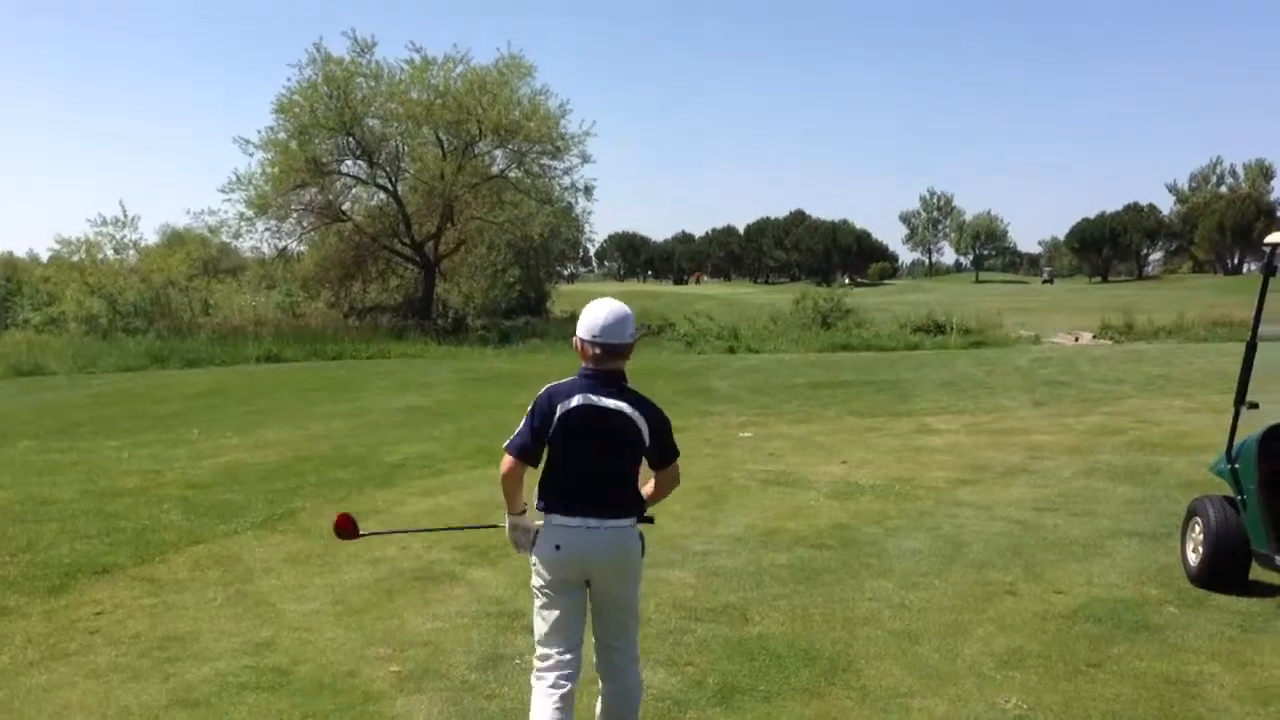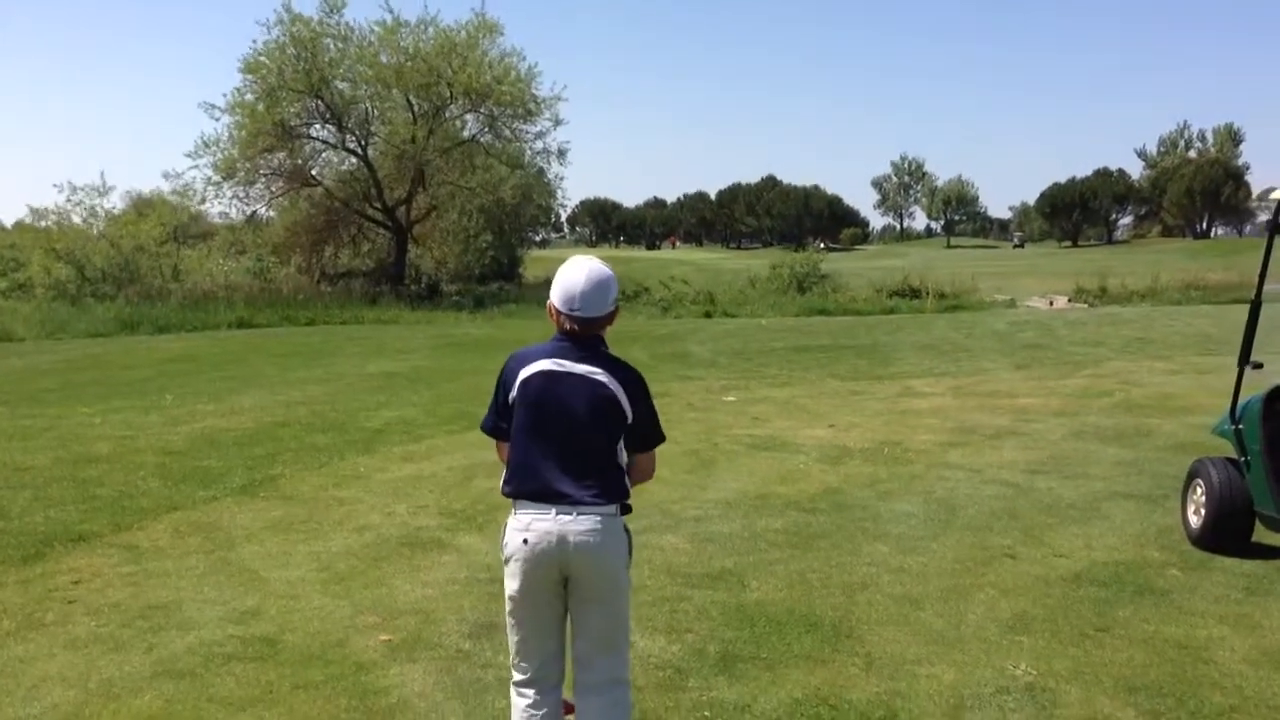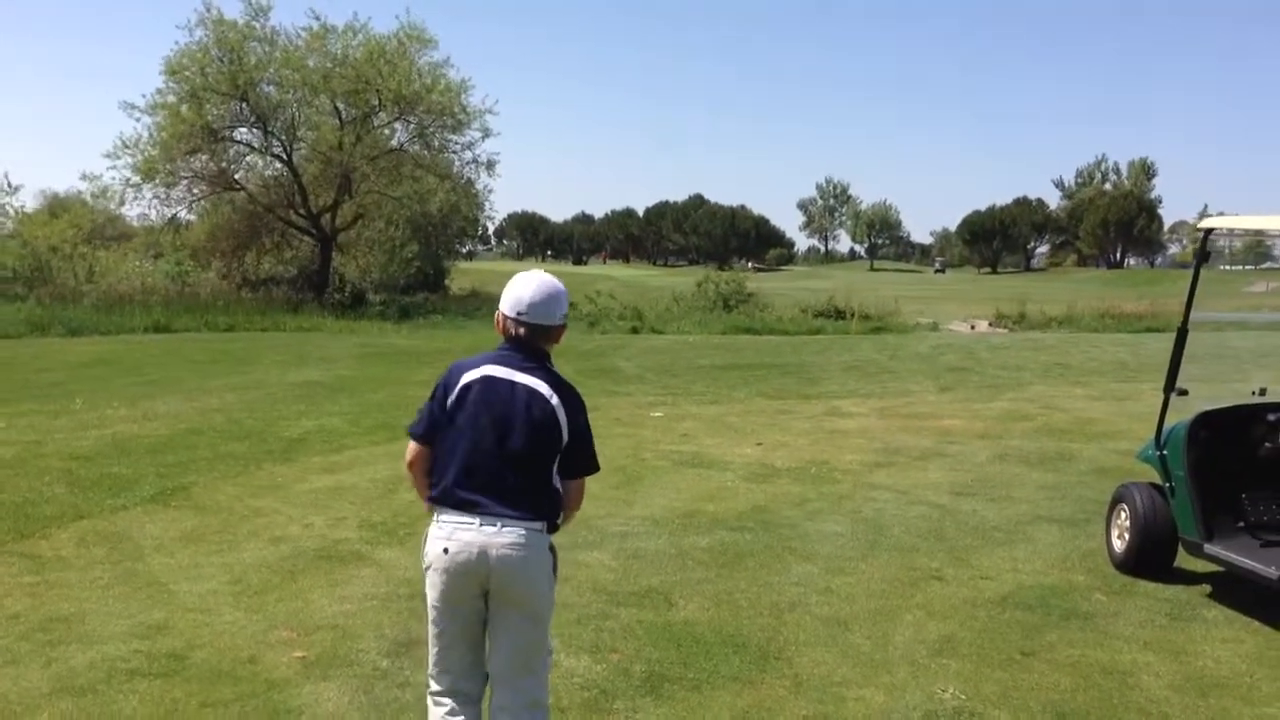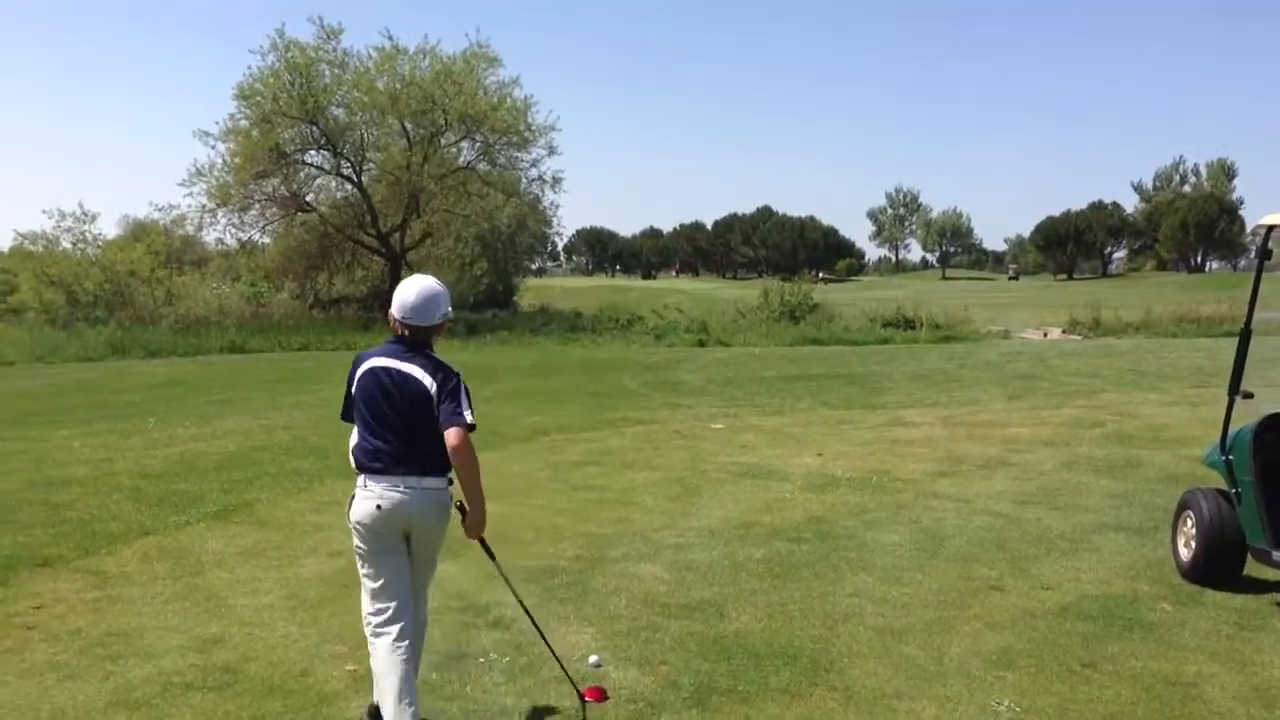
dt=1s
person 1, frame 1
left shoulder: (553, 399)
right shoulder: (643, 410)
left elbow: (510, 469)
right elbow: (669, 476)
left wrist: (516, 516)
left hip: (559, 538)
right hip: (620, 540)
left knee: (554, 665)
right knee: (620, 655)
person 1, frame 2
left shoulder: (520, 367)
right shoulder: (624, 379)
left elbow: (505, 452)
right elbow: (643, 471)
left hip: (530, 528)
right hip: (599, 531)
left knee: (532, 678)
right knee: (603, 676)
person 1, frame 3
left shoulder: (461, 375)
right shoulder: (564, 398)
left elbow: (416, 459)
right elbow: (573, 496)
left hip: (453, 536)
right hip: (524, 546)
person 1, frame 4
left shoulder: (363, 365)
right shoulder: (443, 377)
right elbow: (457, 443)
right wrist: (477, 507)
left hip: (375, 496)
right hip: (430, 498)
left knee: (384, 616)
right knee: (411, 601)
